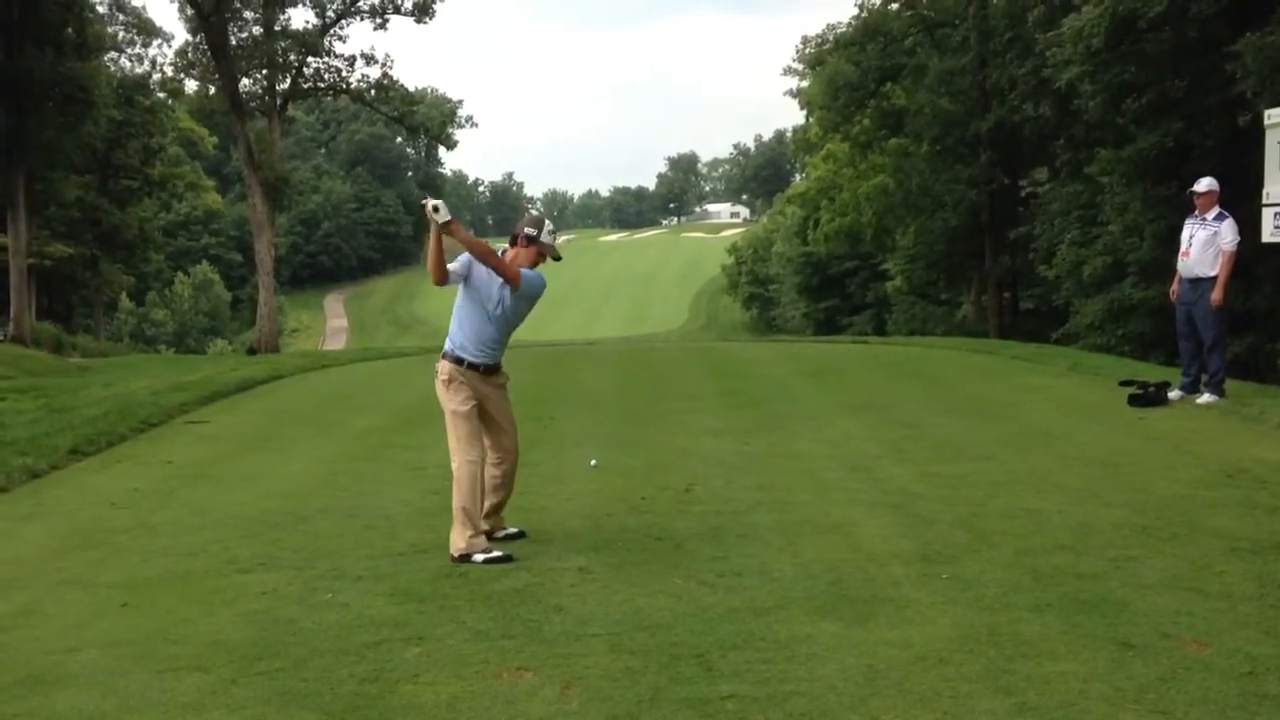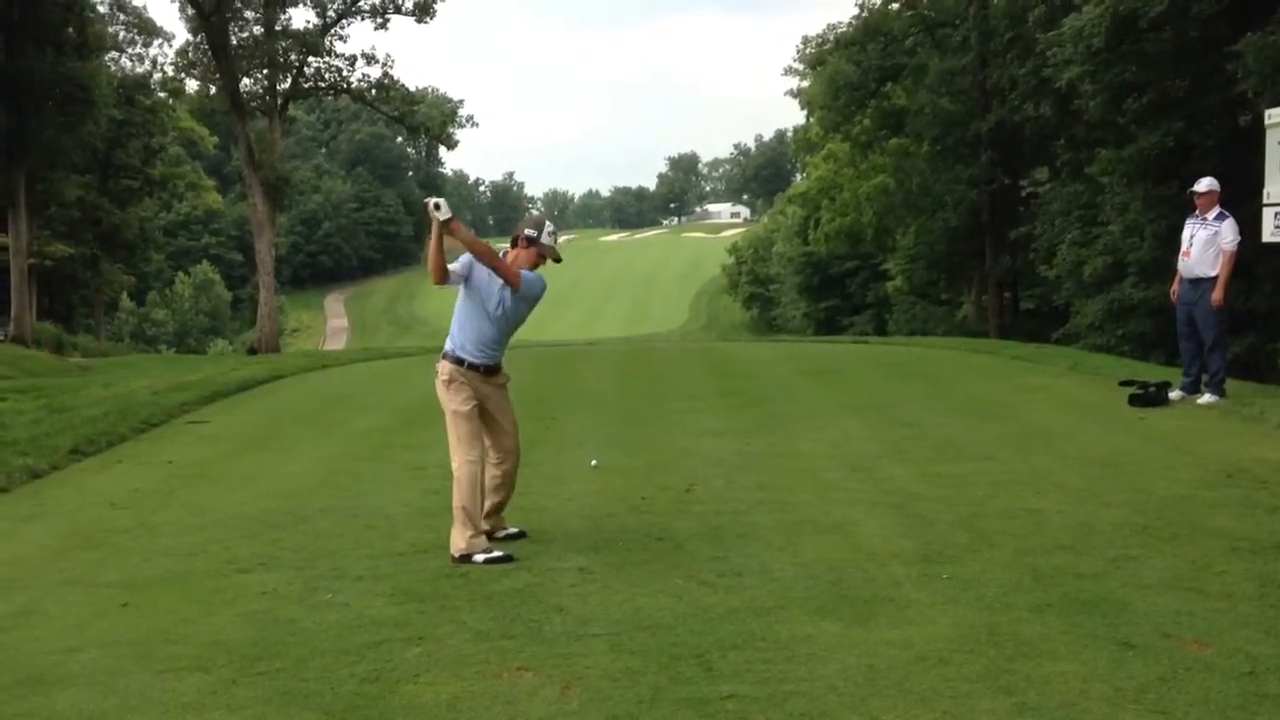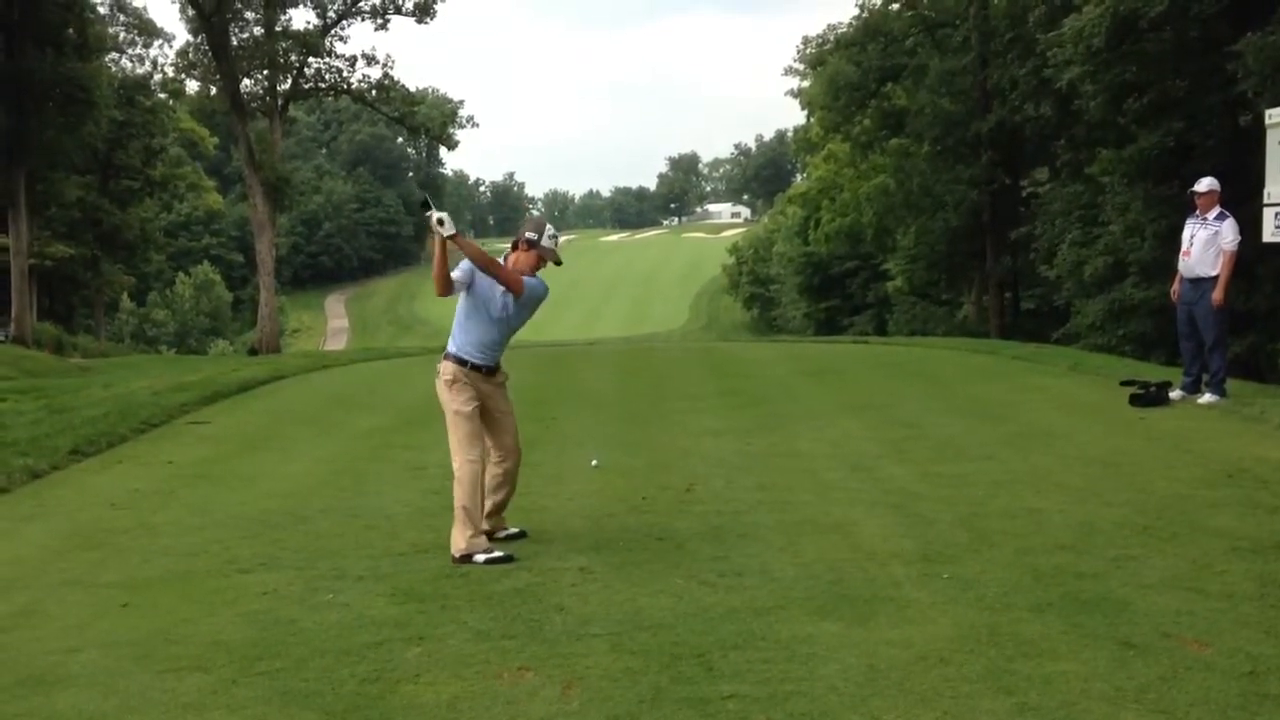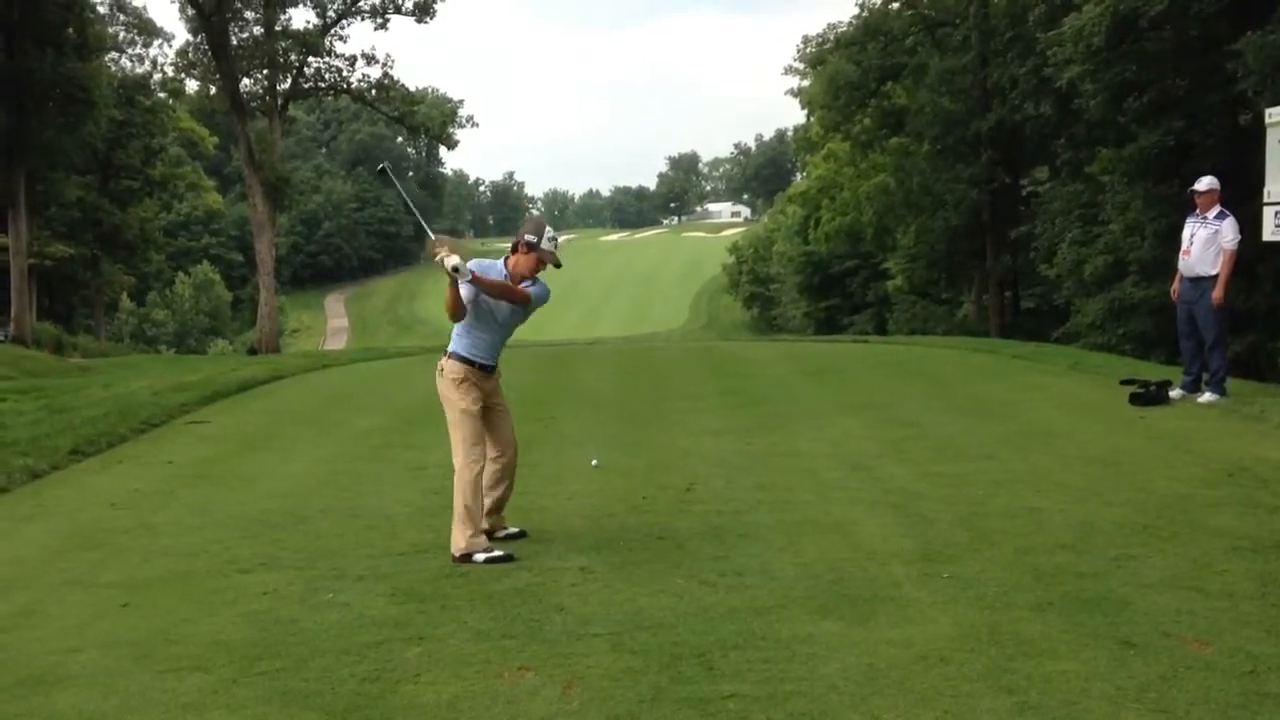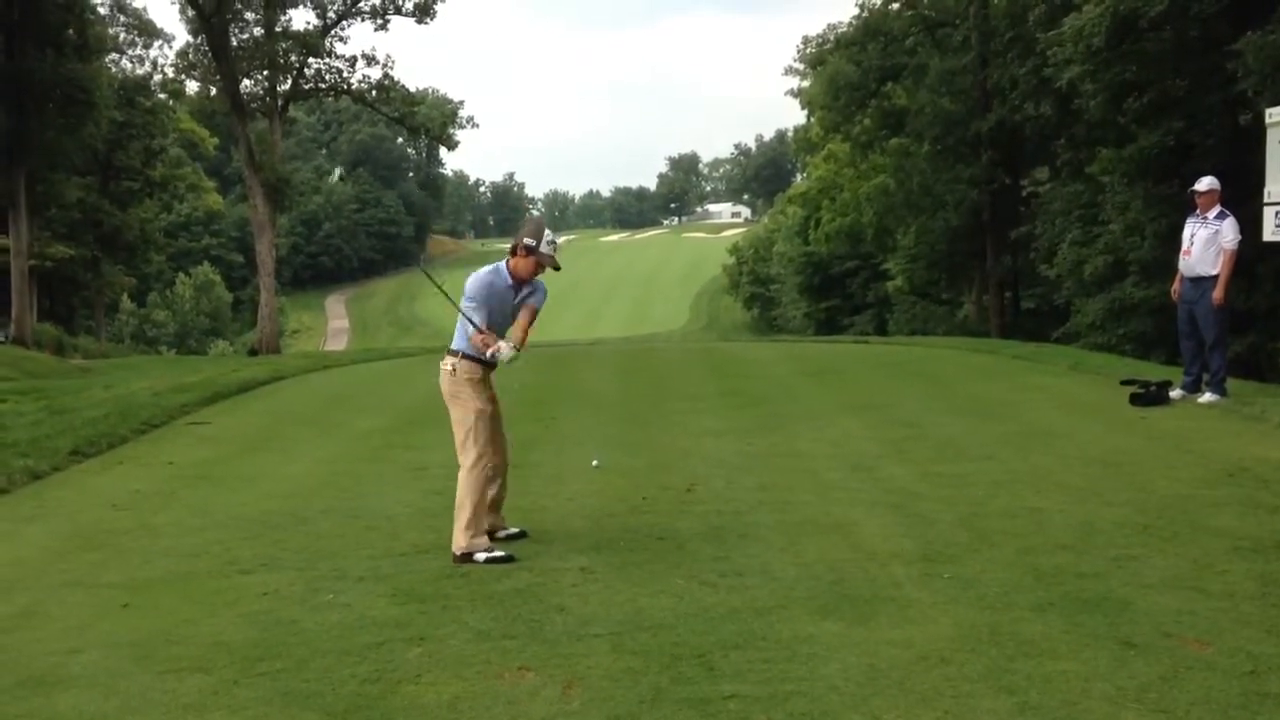
dt=0.1s
person 1, frame 1
left shoulder: (535, 283)
right shoulder: (472, 262)
left elbow: (493, 262)
right elbow: (438, 277)
left wrist: (452, 226)
right wrist: (436, 229)
left hip: (492, 376)
right hip: (456, 373)
left knee: (505, 452)
right knee: (468, 458)
left ankle: (489, 522)
right ankle: (466, 543)
person 1, frame 2
left shoulder: (535, 284)
right shoulder: (473, 263)
left elbow: (494, 263)
right elbow: (439, 276)
left wrist: (452, 224)
right wrist: (438, 228)
left hip: (492, 376)
right hip: (456, 373)
left knee: (507, 452)
right knee: (469, 458)
left ankle: (490, 522)
right ankle: (467, 543)
person 1, frame 3
left shoulder: (537, 290)
right shoulder: (474, 268)
left elbow: (497, 274)
right elbow: (442, 289)
left wrist: (454, 238)
right wrist: (439, 242)
left hip: (492, 377)
right hip: (457, 373)
left knee: (508, 453)
right knee: (470, 458)
left ankle: (490, 523)
right ankle: (467, 544)
person 1, frame 4
left shoulder: (539, 291)
right shoulder: (478, 269)
left elbow: (506, 292)
right elbow: (456, 315)
left wrist: (469, 276)
right wrist: (454, 278)
left hip: (487, 375)
right hip: (458, 372)
left knee: (504, 451)
right knee: (471, 457)
left ankle: (490, 522)
right ankle: (468, 544)
person 1, frame 5
left shoulder: (537, 289)
right shoulder: (482, 282)
left elbow: (523, 326)
right elbow: (476, 337)
left wrist: (509, 345)
right wrist: (495, 346)
left hip: (478, 371)
right hip: (462, 371)
left knee: (495, 452)
right knee: (475, 456)
left ankle: (489, 523)
right ankle: (469, 542)
person 2, frame 1
left shoulder: (1224, 222)
right shoulder: (1190, 220)
left elbow: (1228, 257)
left wrist: (1219, 289)
right wrist: (1176, 281)
left hip: (1207, 286)
right hip: (1186, 285)
left knee: (1212, 339)
right knee: (1186, 337)
left ankle: (1214, 388)
right ankle: (1189, 384)
person 2, frame 2
left shoulder: (1224, 222)
right shoulder: (1190, 220)
left elbow: (1228, 256)
left wrist: (1219, 289)
right wrist: (1176, 282)
left hip: (1207, 286)
right hip: (1187, 285)
left knee: (1212, 339)
right knee: (1186, 337)
left ankle: (1215, 388)
right ankle: (1189, 384)
person 2, frame 3
left shoulder: (1225, 222)
right shoulder: (1190, 220)
left elbow: (1229, 256)
left wrist: (1220, 289)
right wrist: (1177, 281)
left hip: (1208, 286)
right hip: (1187, 285)
left knee: (1213, 339)
right knee: (1187, 337)
left ankle: (1215, 388)
right ankle: (1190, 384)
person 2, frame 4
left shoulder: (1225, 221)
right shoulder: (1190, 219)
left elbow: (1229, 255)
left wrist: (1220, 287)
right wrist: (1177, 280)
left hip: (1208, 285)
right hip: (1187, 284)
left knee: (1213, 338)
right knee: (1187, 336)
left ankle: (1216, 387)
right ankle: (1190, 383)
person 2, frame 5
left shoulder: (1225, 221)
right shoulder: (1191, 219)
left elbow: (1229, 255)
left wrist: (1220, 288)
right wrist: (1178, 280)
left hip: (1208, 284)
right hip: (1188, 284)
left knee: (1213, 338)
right knee: (1188, 336)
left ankle: (1216, 387)
right ankle: (1190, 383)
